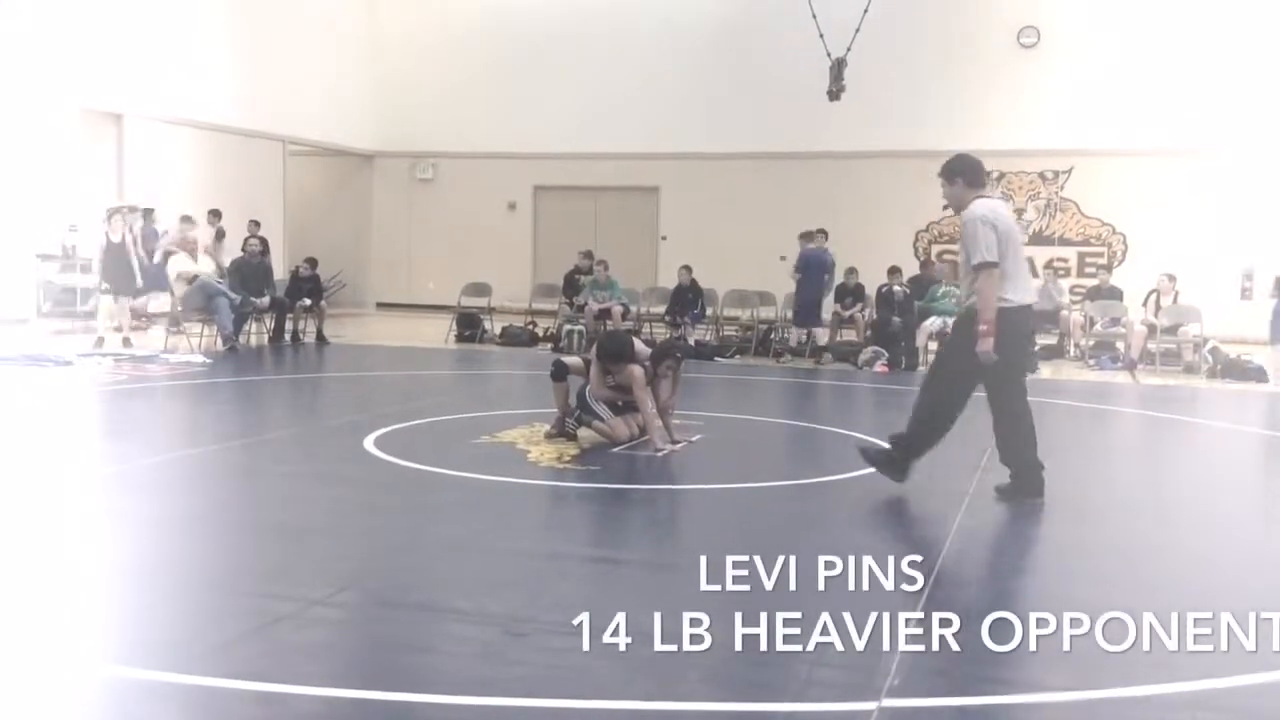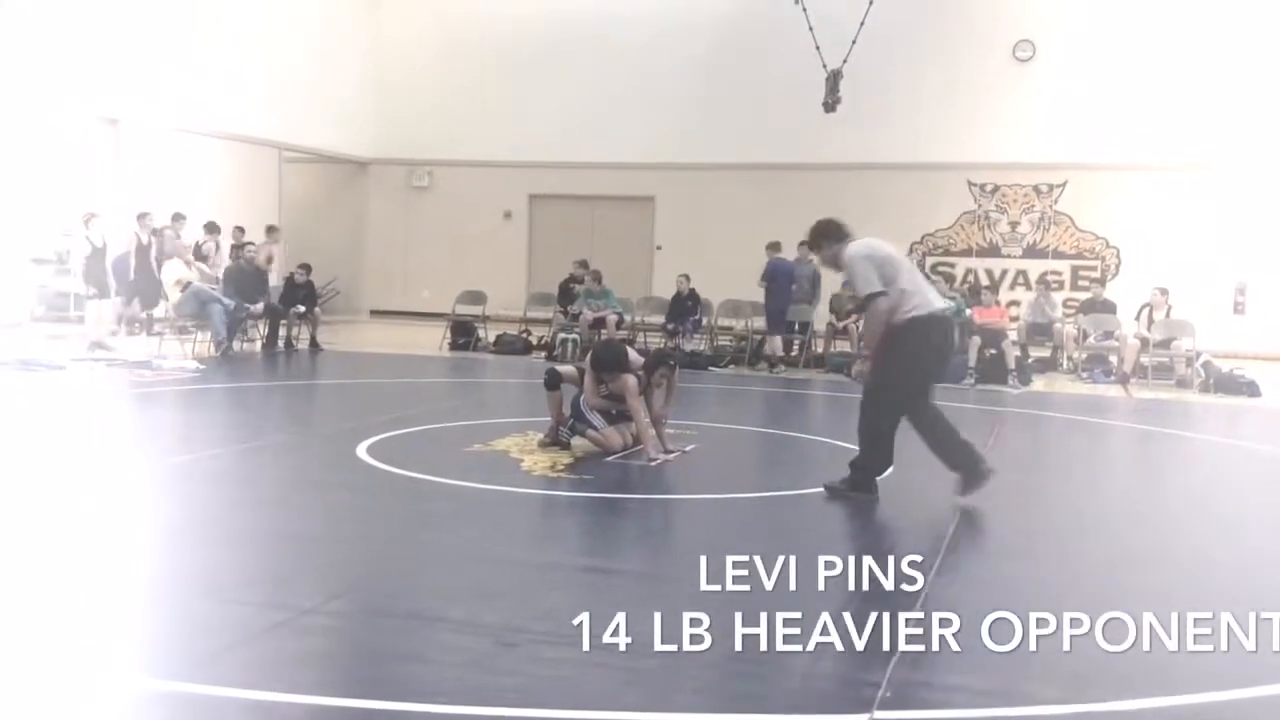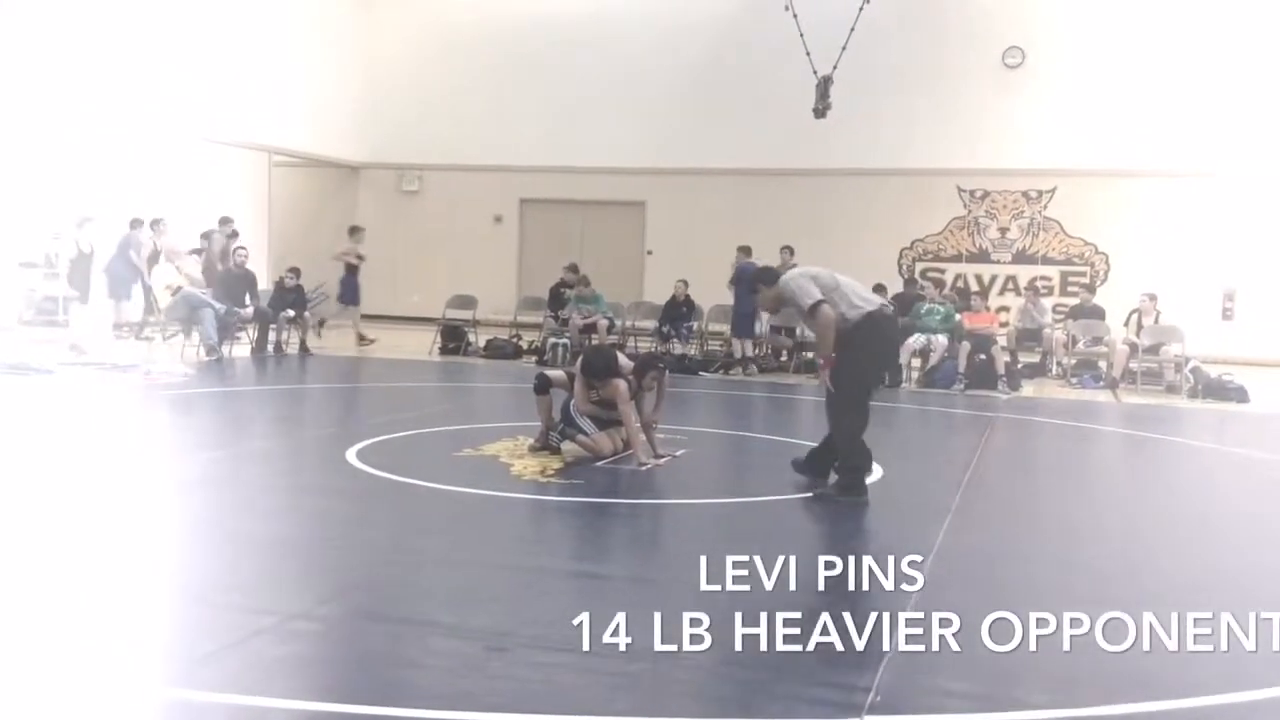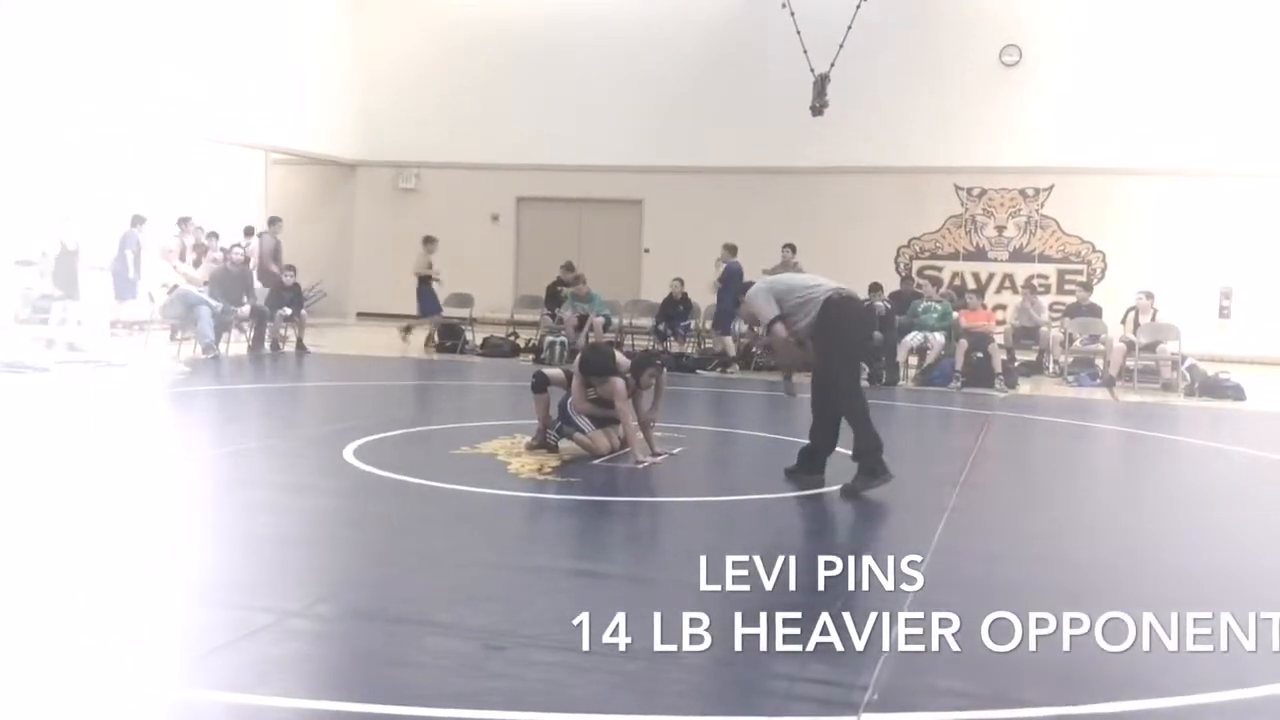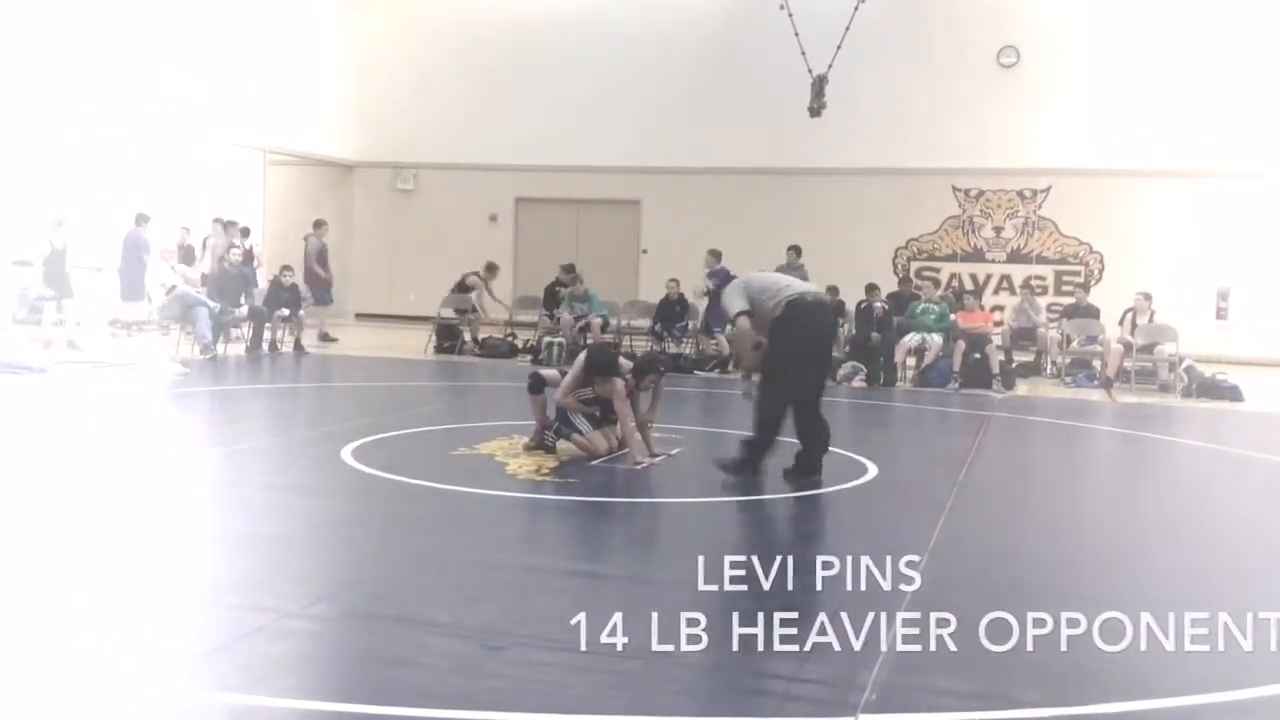
dt=0.5s
person 1, frame 1
left shoulder: (976, 215)
right shoulder: (998, 210)
left elbow: (988, 274)
left wrist: (985, 331)
left hip: (995, 316)
right hip: (1020, 314)
left knee: (943, 389)
right knee: (1010, 399)
left ankle: (900, 458)
right ankle: (1029, 479)
person 1, frame 2
left shoulder: (853, 255)
right shoulder: (871, 247)
left elbow: (879, 306)
left wrist: (868, 354)
left hip: (915, 329)
right hip: (937, 323)
left knee: (879, 403)
right knee: (916, 404)
left ankle: (862, 479)
right ankle: (970, 465)
person 1, frame 3
left shoulder: (790, 282)
right shoulder: (796, 284)
left elbow: (826, 315)
left wrist: (825, 364)
left hip: (870, 328)
right hip: (880, 325)
left knee: (843, 406)
right knee: (847, 404)
left ankle: (852, 483)
right ankle: (820, 463)
person 1, frame 4
left shoulder: (755, 293)
right shoulder: (773, 290)
left elbow: (781, 336)
left hip: (838, 313)
right hip: (853, 312)
left knee: (844, 392)
right knee: (826, 392)
left ankle: (872, 467)
right ankle: (812, 463)
person 1, frame 5
left shoulder: (731, 290)
right shoulder: (757, 283)
left elbow: (743, 327)
left wrist: (749, 369)
left hip: (797, 315)
right hip: (824, 312)
left knee: (774, 391)
right knee: (807, 395)
left ankle: (751, 462)
right ankle: (809, 466)
